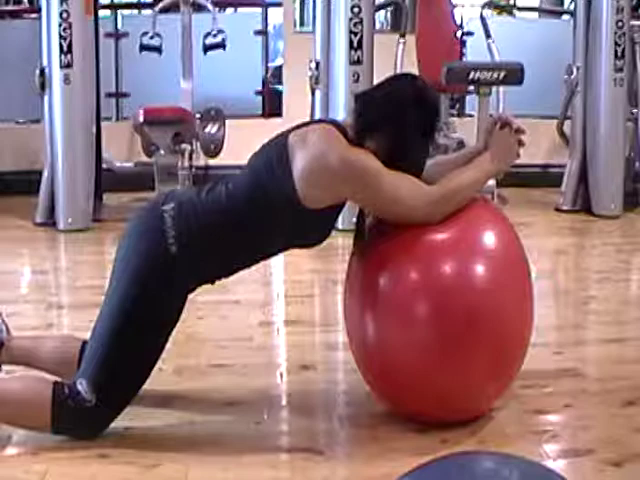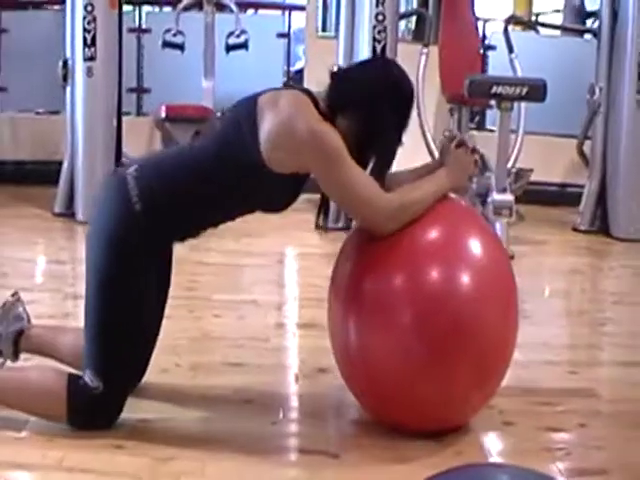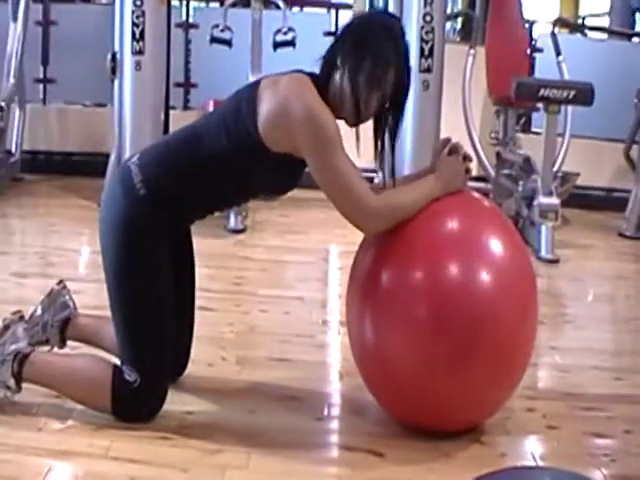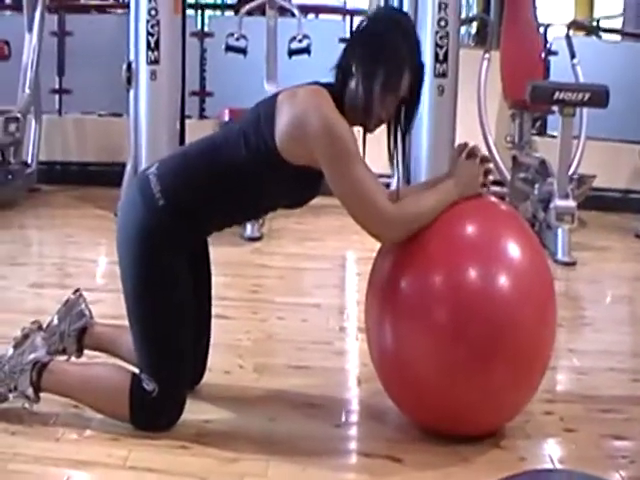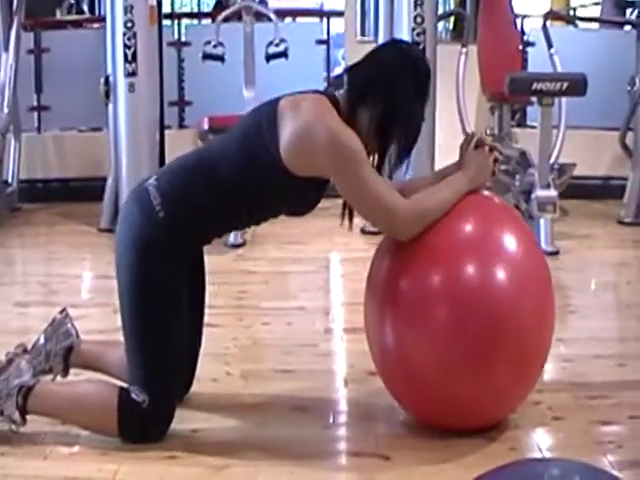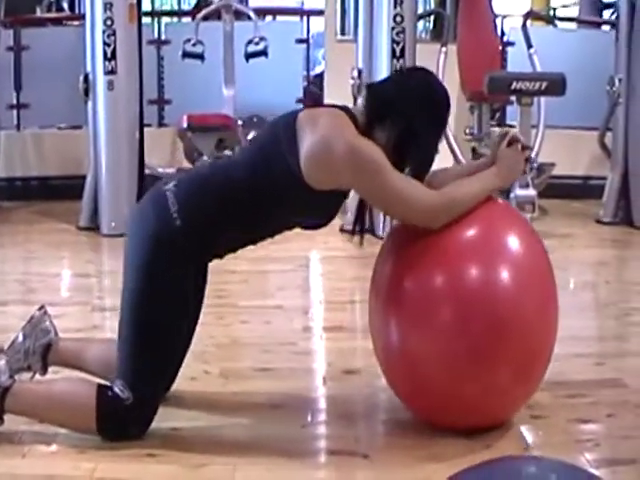
dt=0.7s
person 1, frame 1
left shoulder: (332, 139)
right shoulder: (340, 162)
left elbow: (412, 180)
right elbow: (430, 204)
left wrist: (478, 150)
right wrist: (492, 161)
left hip: (168, 232)
right hip: (165, 254)
left knee: (107, 362)
right knee: (85, 410)
person 1, frame 2
left shoulder: (304, 110)
right shoulder: (308, 130)
left elbow: (369, 187)
right elbow: (383, 215)
left wrist: (436, 166)
right wrist: (449, 177)
left hip: (144, 210)
right hip: (132, 221)
left knee: (122, 368)
right knee: (97, 403)
person 1, frame 3
left shoulder: (310, 99)
right shoulder: (304, 106)
left elbow: (358, 195)
right elbow: (367, 215)
left wrist: (428, 174)
right wrist: (439, 183)
left hip: (162, 210)
right hip: (138, 208)
left knee: (170, 362)
right knee: (140, 398)
left ankle: (62, 320)
person 1, frame 4
left shoulder: (328, 111)
right shoulder: (321, 119)
left elbow: (377, 203)
right elbow: (386, 225)
left wrist: (447, 179)
right wrist: (456, 187)
left hip: (178, 219)
right hip: (156, 220)
left knee: (187, 371)
right knee: (159, 406)
left ankle: (78, 329)
person 1, frame 5
left shoulder: (326, 114)
right shoulder: (324, 131)
left elbow: (384, 196)
right elbow: (399, 221)
left wrist: (454, 170)
right wrist: (466, 180)
left hip: (172, 227)
right hip: (155, 232)
left knee: (173, 382)
right knee: (147, 417)
left ankle: (66, 347)
person 1, frame 6
left shoulder: (344, 125)
right shoulder: (345, 147)
left elbow: (413, 186)
right elbow: (429, 210)
left wrist: (484, 163)
right wrist: (498, 177)
left hip: (180, 225)
right hip: (170, 235)
left knee: (149, 369)
right knee: (128, 413)
left ankle: (46, 345)
